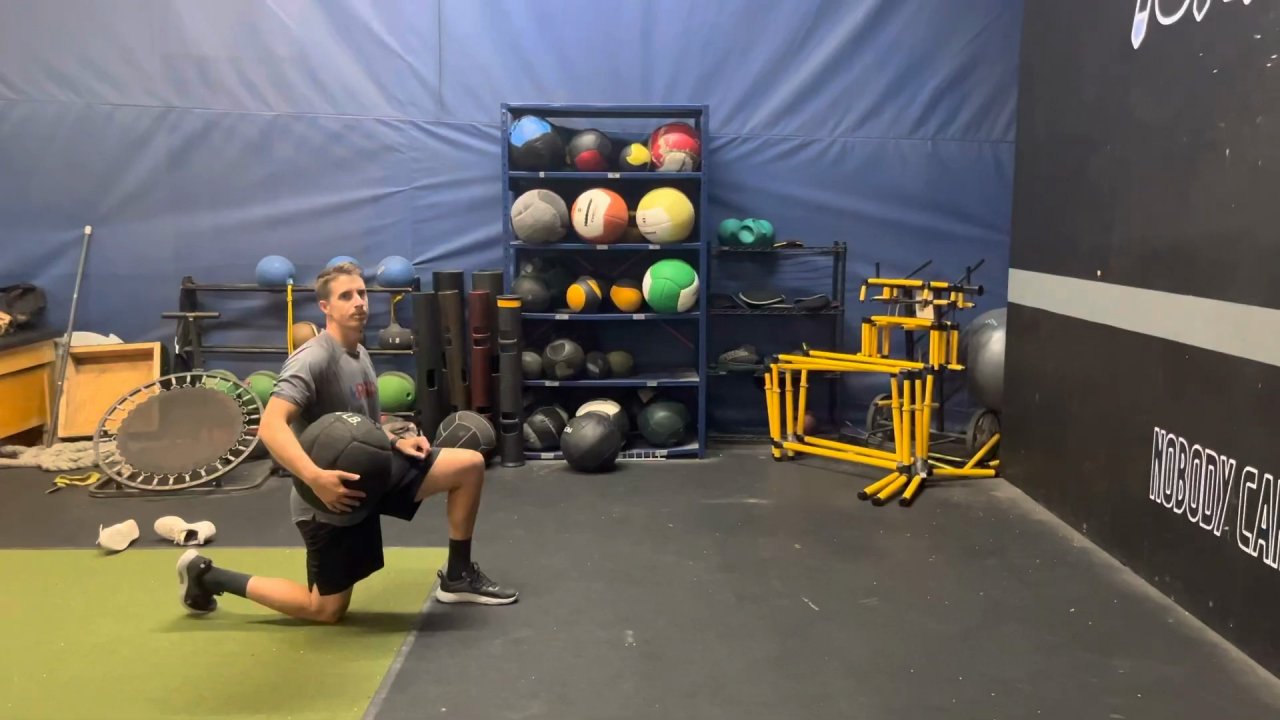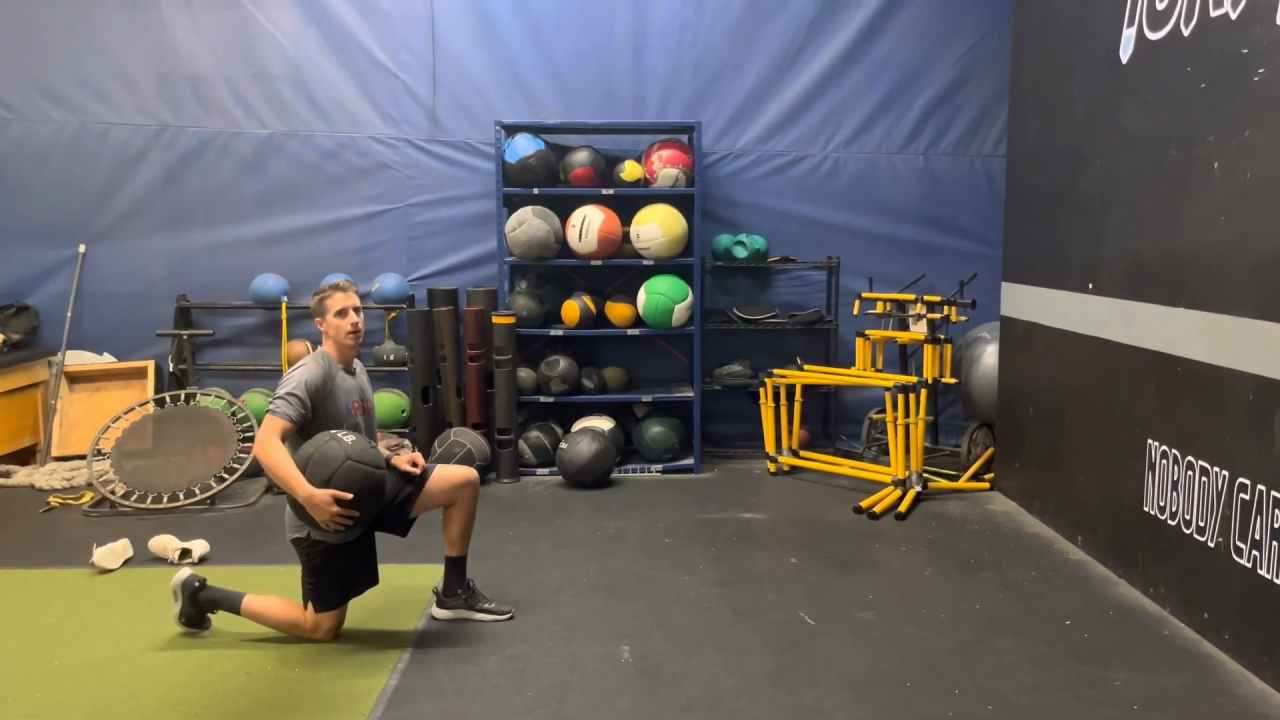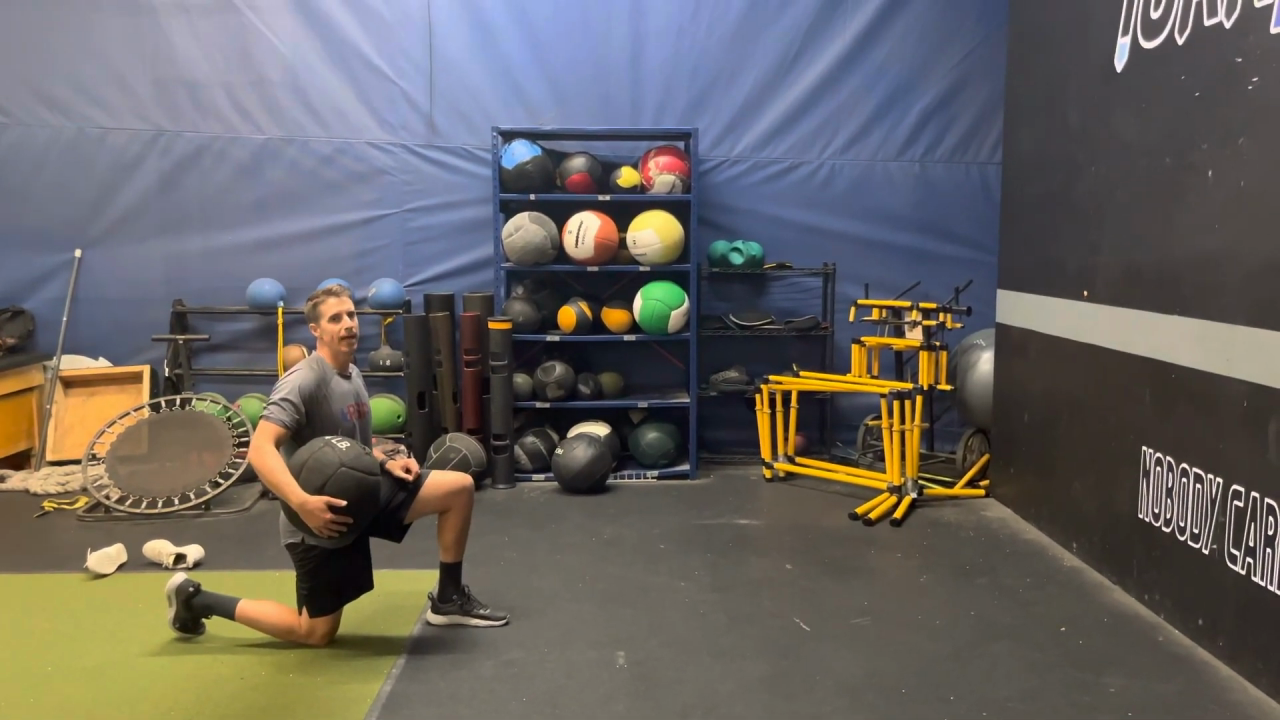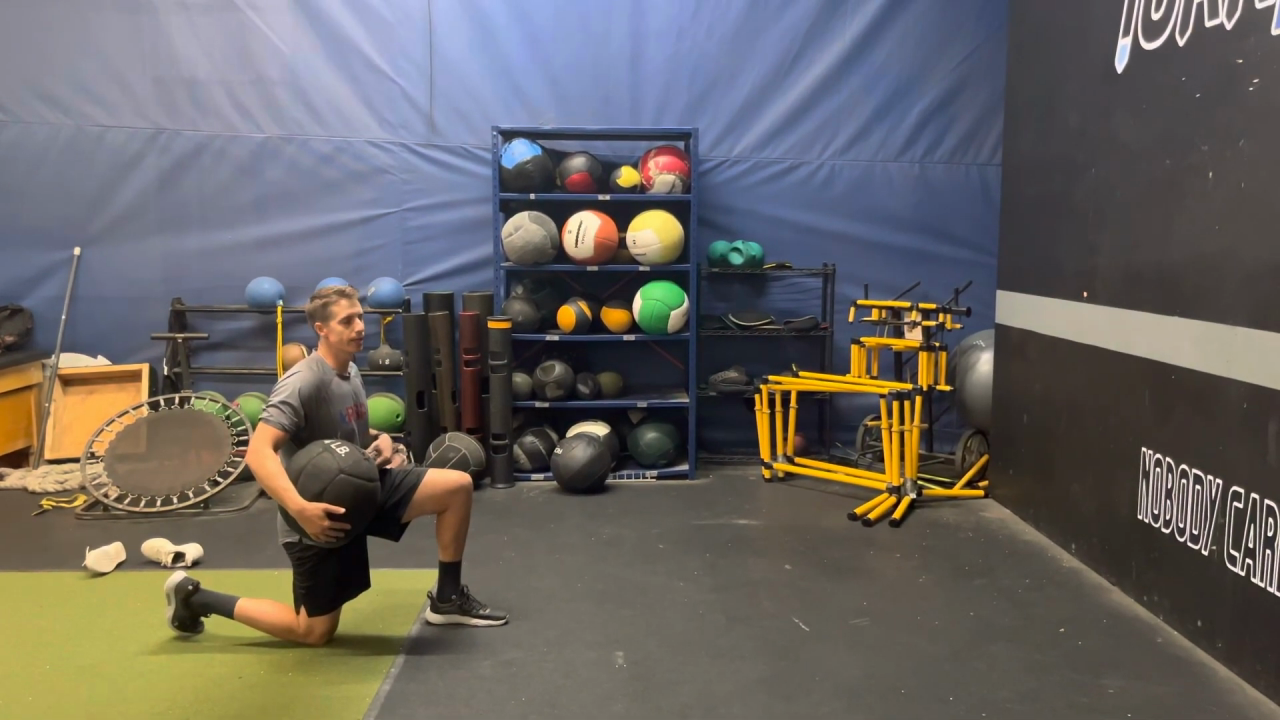
dt=0.7s
person 1, frame 1
left shoulder: (360, 353)
right shoulder: (313, 359)
right elbow: (271, 426)
left wrist: (396, 441)
right wrist: (315, 478)
right hip: (331, 498)
left knee: (470, 464)
right knee: (327, 609)
left ankle: (458, 577)
right ankle: (207, 576)
person 1, frame 2
left shoulder: (357, 369)
right shoulder: (309, 376)
right elbow: (266, 443)
left wrist: (392, 457)
right wrist: (308, 496)
right hip: (326, 514)
left knee: (465, 480)
right knee: (322, 627)
left ankle: (453, 593)
right ankle: (201, 594)
person 1, frame 3
left shoulder: (353, 374)
right shoulder: (303, 382)
right elbow: (260, 449)
left wrist: (386, 461)
right wrist: (301, 503)
right hip: (321, 519)
left knee: (460, 487)
right knee: (316, 632)
left ankle: (449, 600)
right ankle: (196, 599)
person 1, frame 4
left shoulder: (350, 372)
right shoulder: (304, 383)
right elbow: (258, 452)
left wrist: (381, 439)
right wrist: (299, 509)
right hip: (320, 518)
left knee: (458, 486)
right knee: (314, 631)
left ankle: (448, 599)
right ankle: (194, 597)
